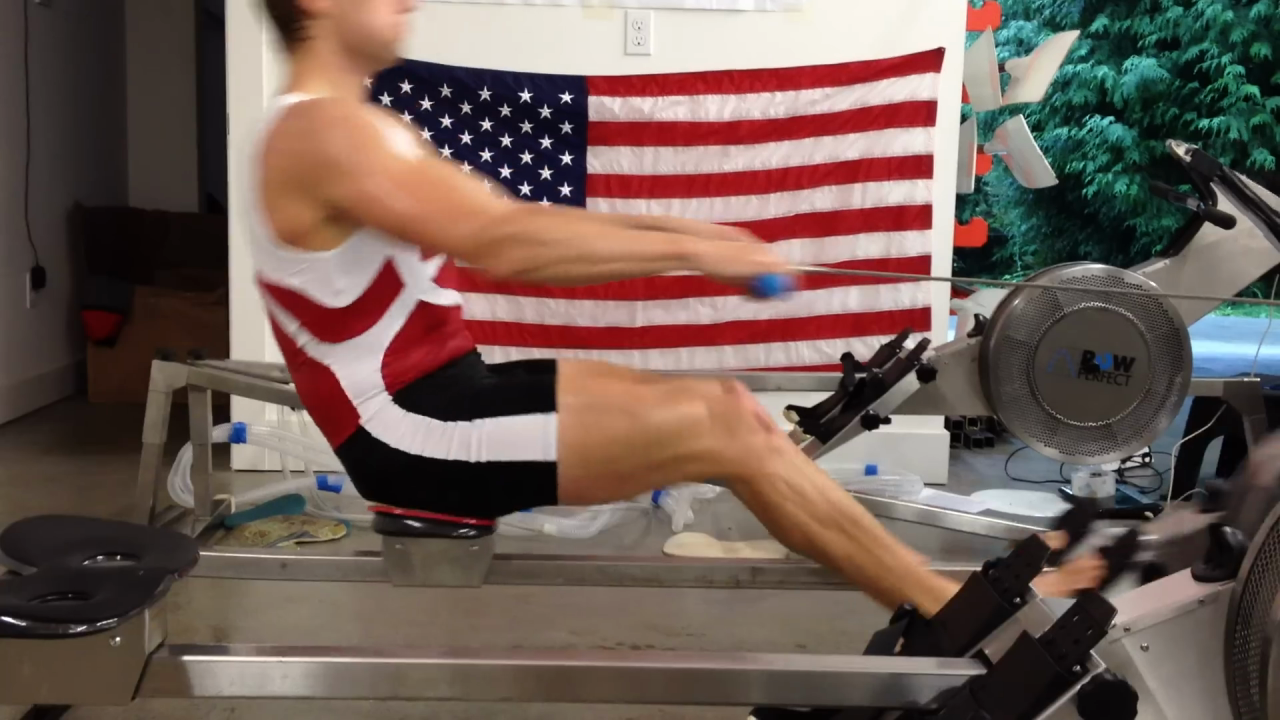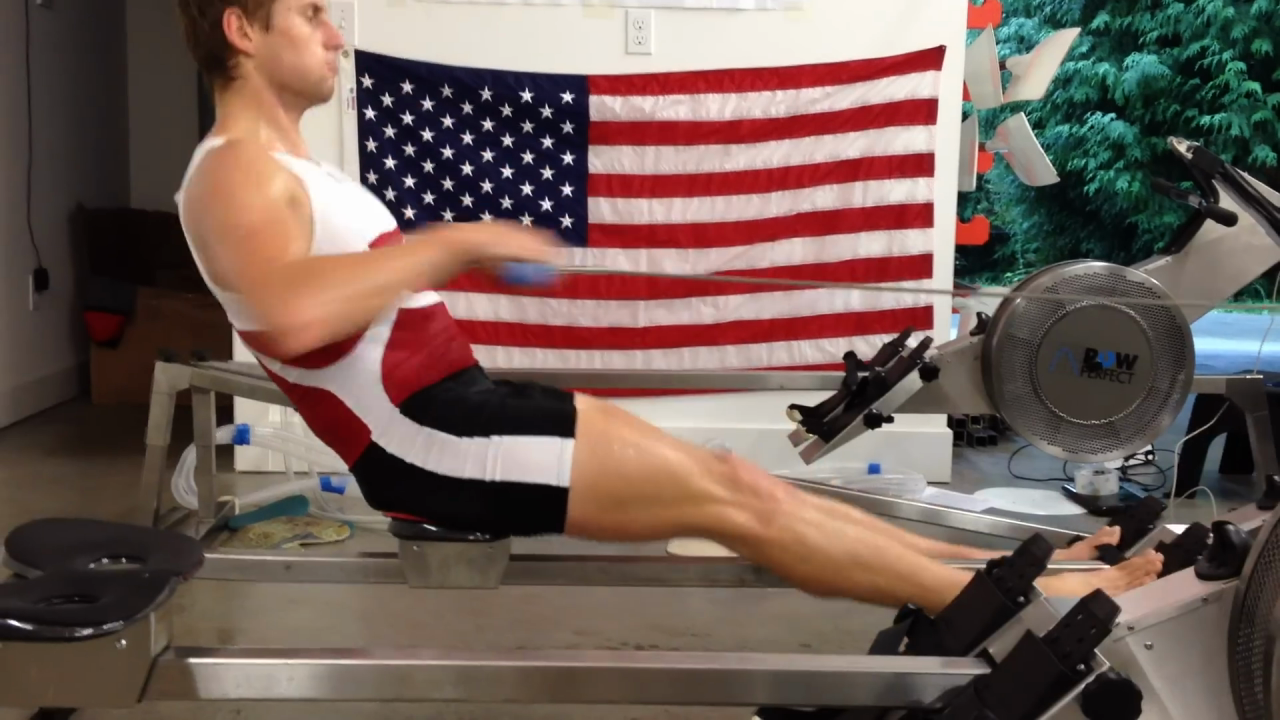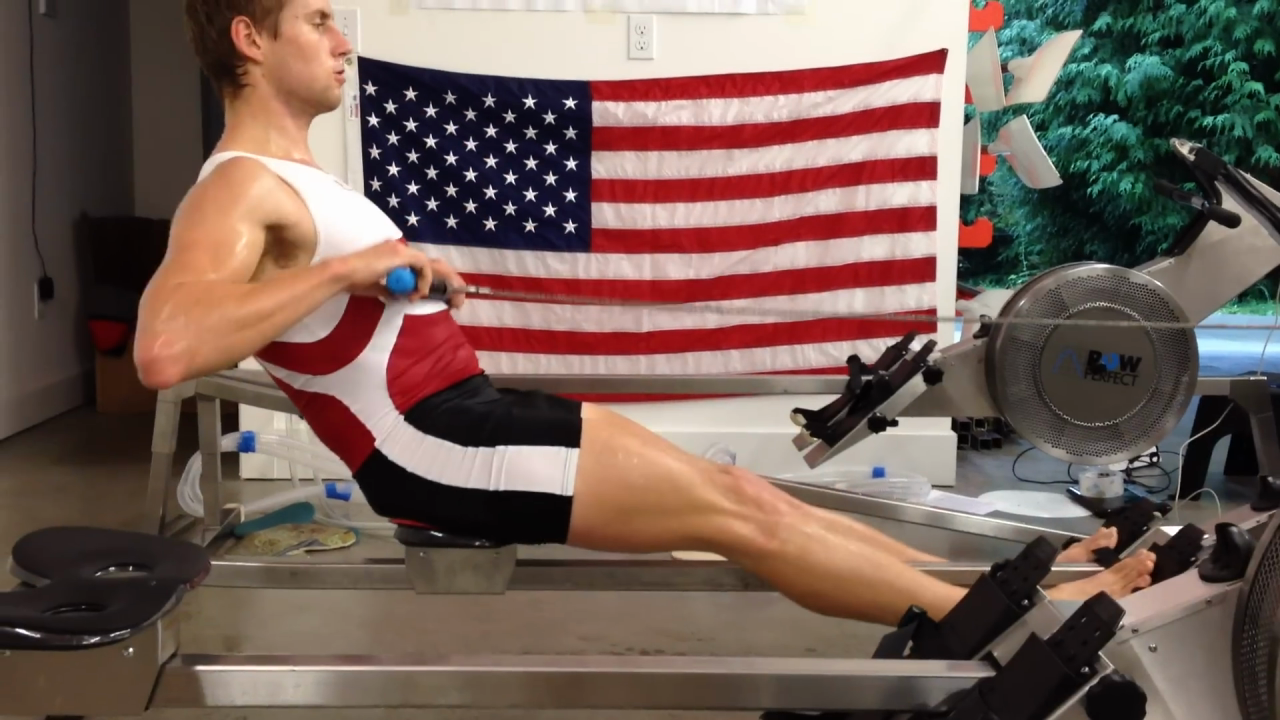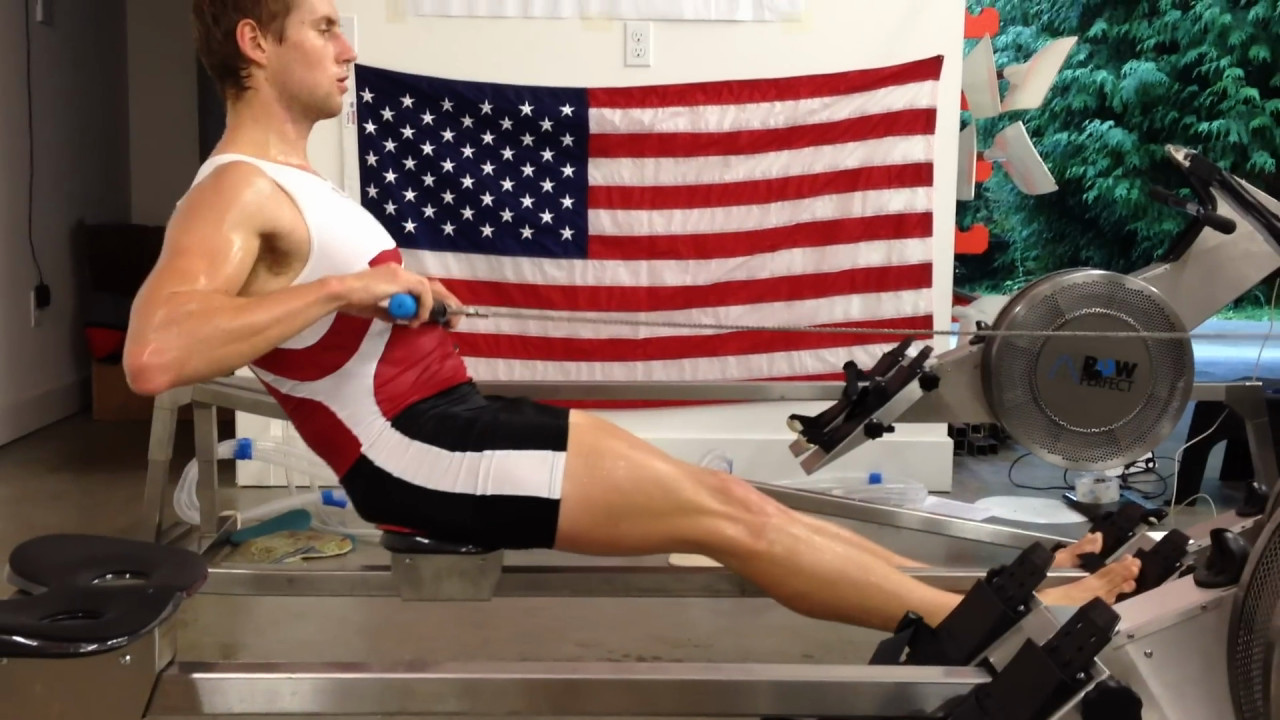
dt=0.2s
person 1, frame 1
left shoulder: (353, 126)
right shoulder: (322, 132)
left elbow: (500, 233)
right elbow: (511, 243)
left wrist: (676, 234)
right wrist: (684, 249)
left hip: (440, 403)
right hip: (415, 439)
left knee: (724, 415)
right knee: (728, 431)
left ankle: (932, 586)
right ankle: (948, 609)
person 1, frame 2
left shoulder: (279, 164)
right shoulder: (237, 174)
right elbow: (293, 309)
left wrist: (453, 248)
right wrist: (452, 241)
left hip: (451, 405)
right hip: (426, 443)
left knee: (730, 483)
right knee: (734, 500)
left ankle: (999, 568)
person 1, frame 3
left shoulder: (284, 177)
right shoulder: (236, 192)
right elbow: (162, 352)
left wrist: (399, 273)
right wrist: (344, 263)
left hip: (462, 411)
right hip: (433, 451)
left knee: (736, 491)
right knee: (737, 511)
person 1, frame 4
left shoulder: (281, 182)
right shoulder: (233, 196)
right elbow: (152, 357)
left wrist: (394, 296)
right wrist: (341, 287)
left hip: (450, 422)
right hip: (423, 457)
left knee: (724, 498)
right knee: (726, 515)
